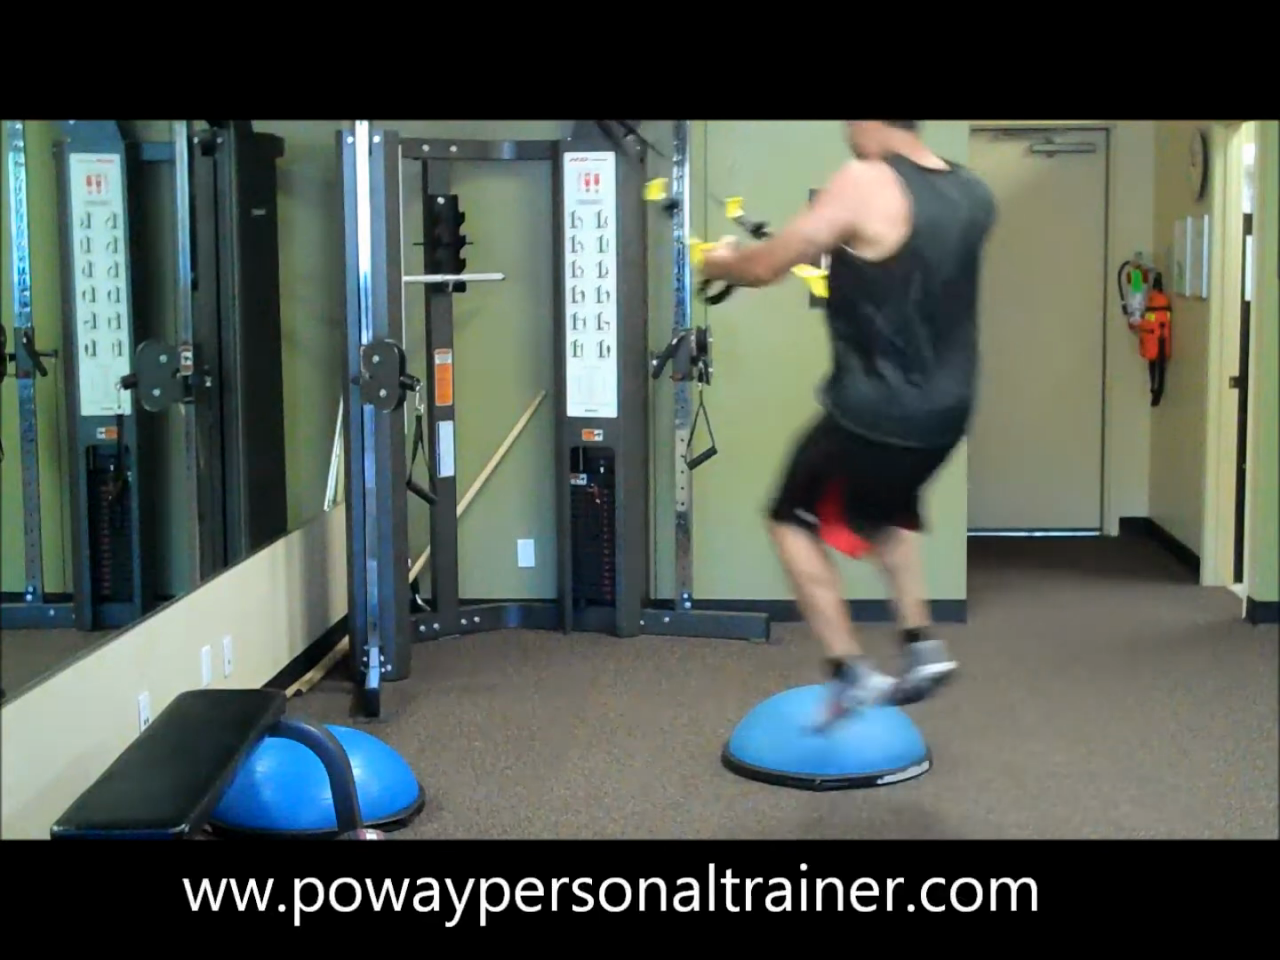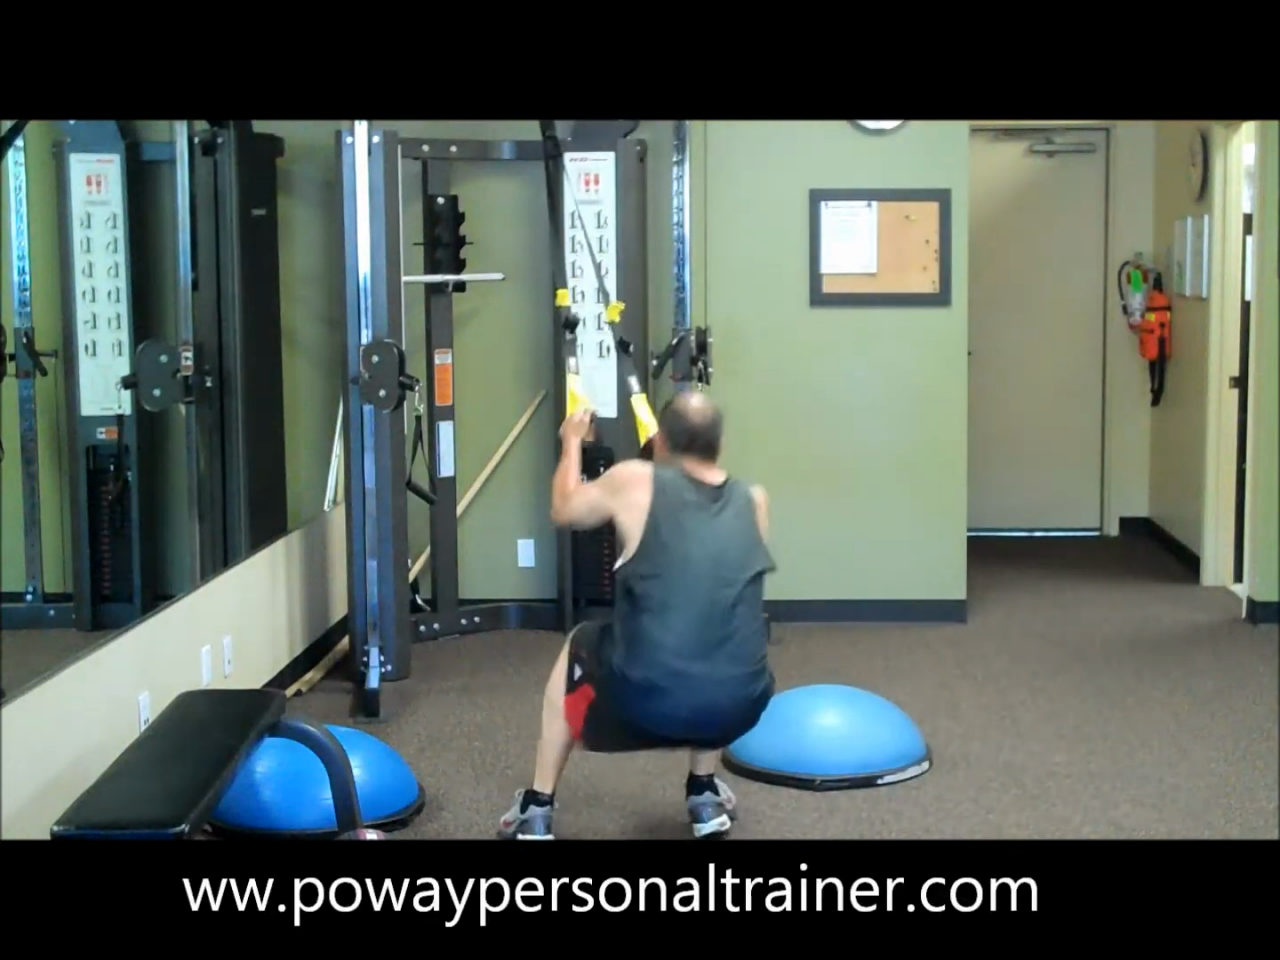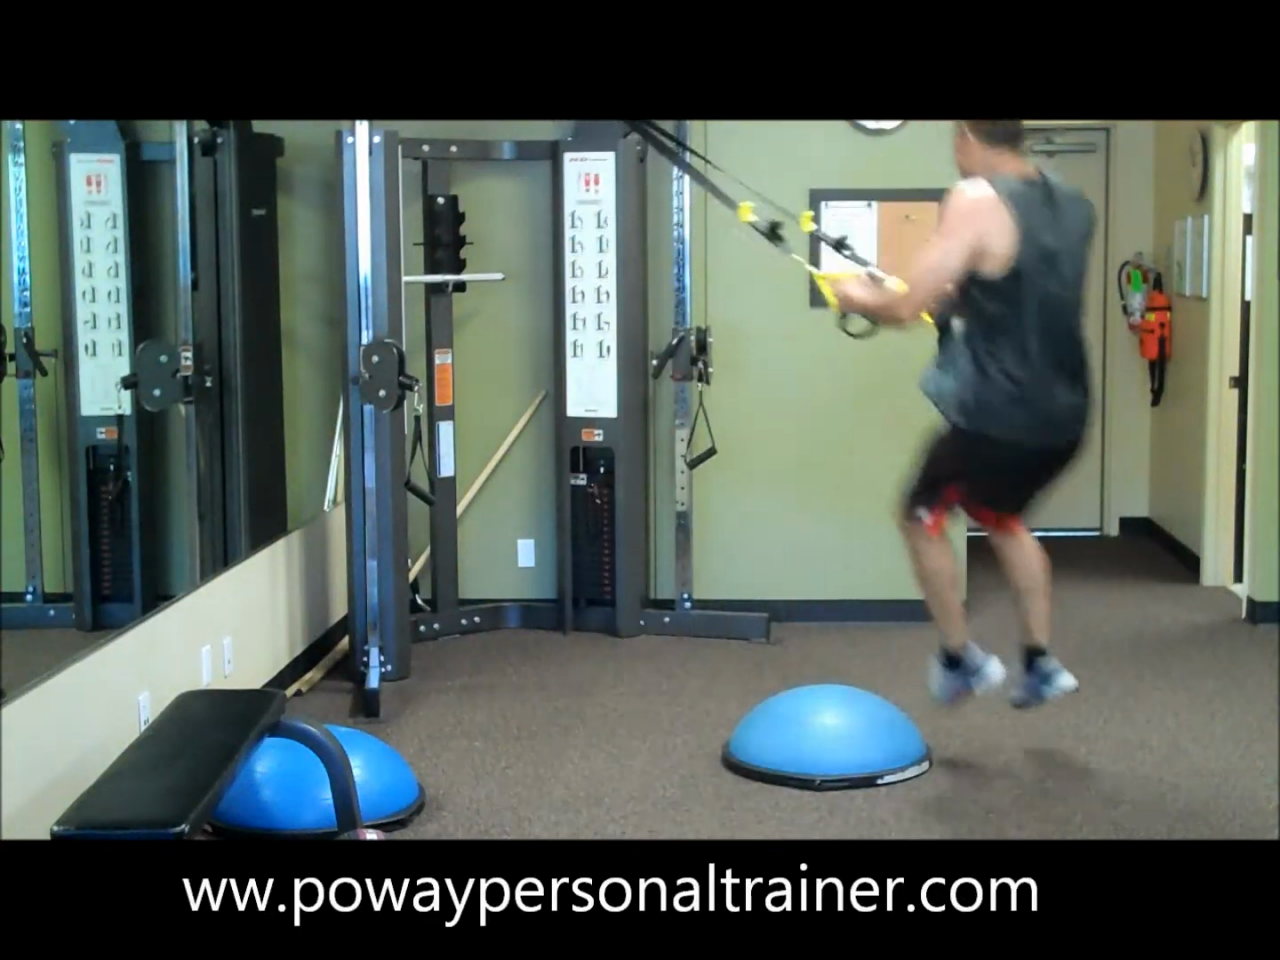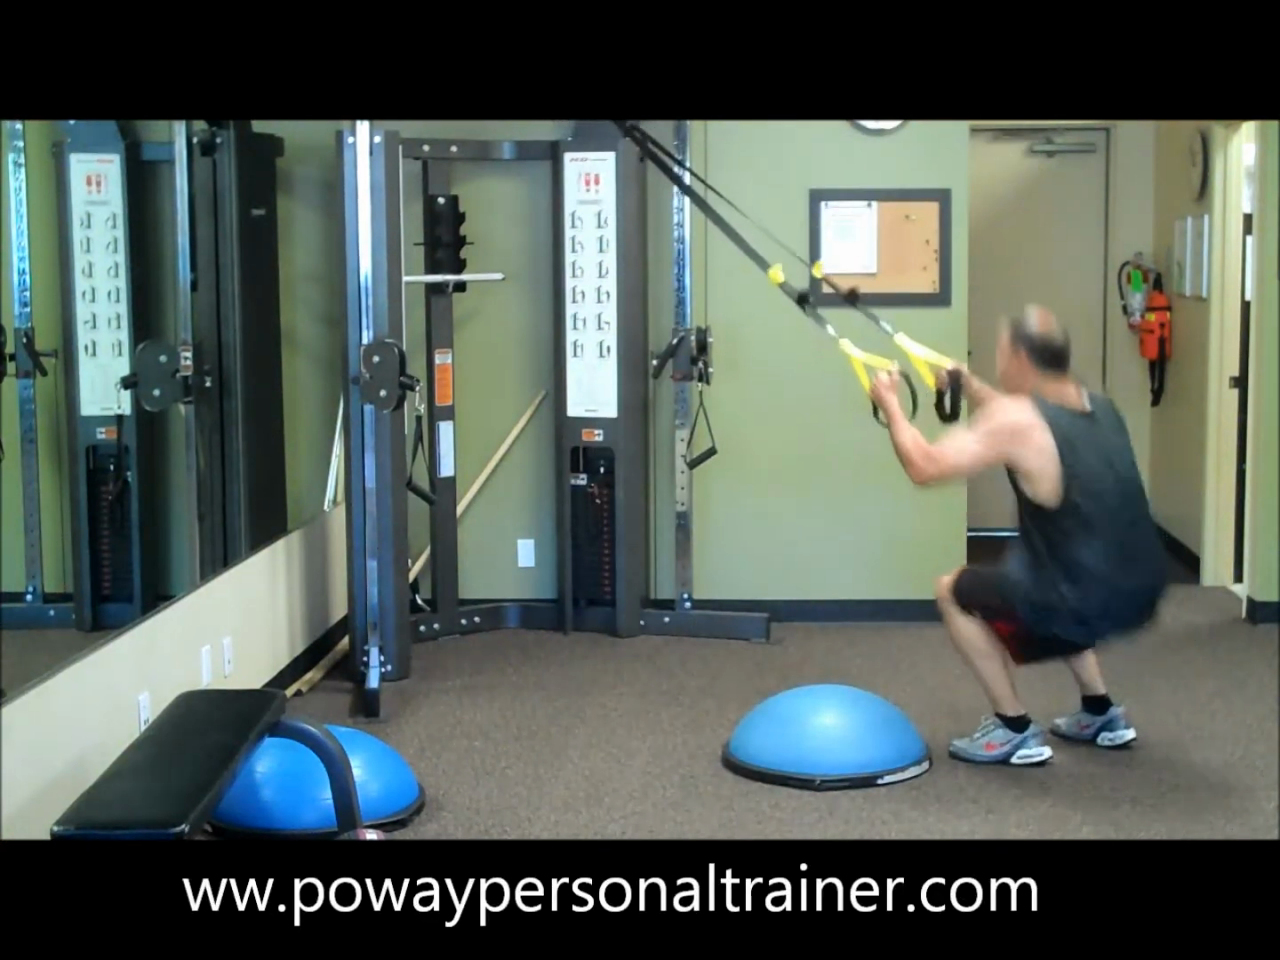
dt=0.7s
person 1, frame 1
left shoulder: (865, 183)
right shoulder: (971, 193)
left elbow: (766, 265)
left wrist: (721, 262)
left hip: (875, 409)
right hip: (946, 406)
left knee: (793, 523)
right knee: (892, 513)
left ankle: (849, 670)
right ankle: (921, 645)
person 1, frame 2
left shoulder: (635, 482)
right shoulder: (754, 501)
left elbow: (563, 512)
left wrist: (571, 442)
left hip: (647, 698)
right hip: (738, 704)
left knee: (579, 650)
left ankle: (537, 810)
right ankle: (706, 798)
person 1, frame 3
left shoulder: (976, 201)
right shoulder: (1070, 204)
left elbow: (907, 307)
left wrist: (857, 297)
left hip: (998, 416)
right hip: (1064, 418)
left knee: (922, 519)
right knee: (1001, 519)
left ankle: (963, 662)
right ankle: (1042, 663)
person 1, frame 4
left shoulder: (1017, 422)
right shoulder: (1100, 409)
left elbow: (926, 469)
left wrist: (888, 400)
right wrist: (968, 383)
left hip: (1091, 601)
right hip: (1139, 592)
left knee: (956, 594)
left ankle: (1016, 730)
right ankle: (1103, 713)
